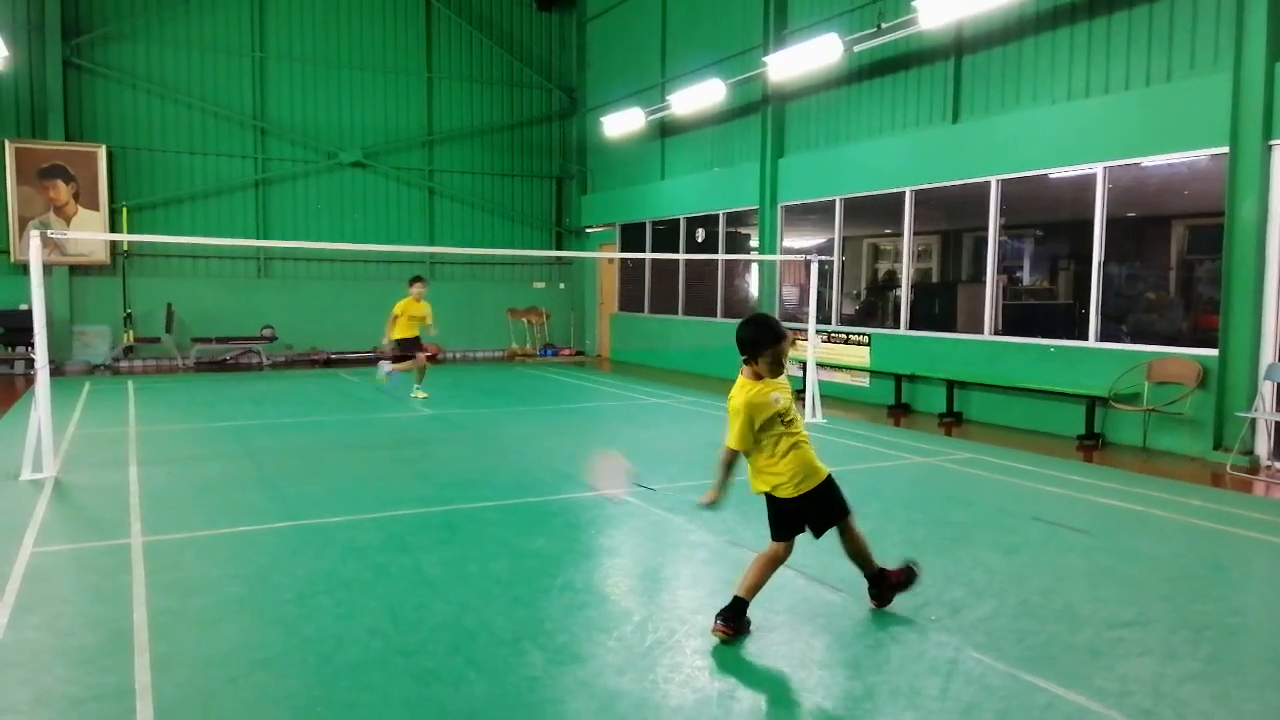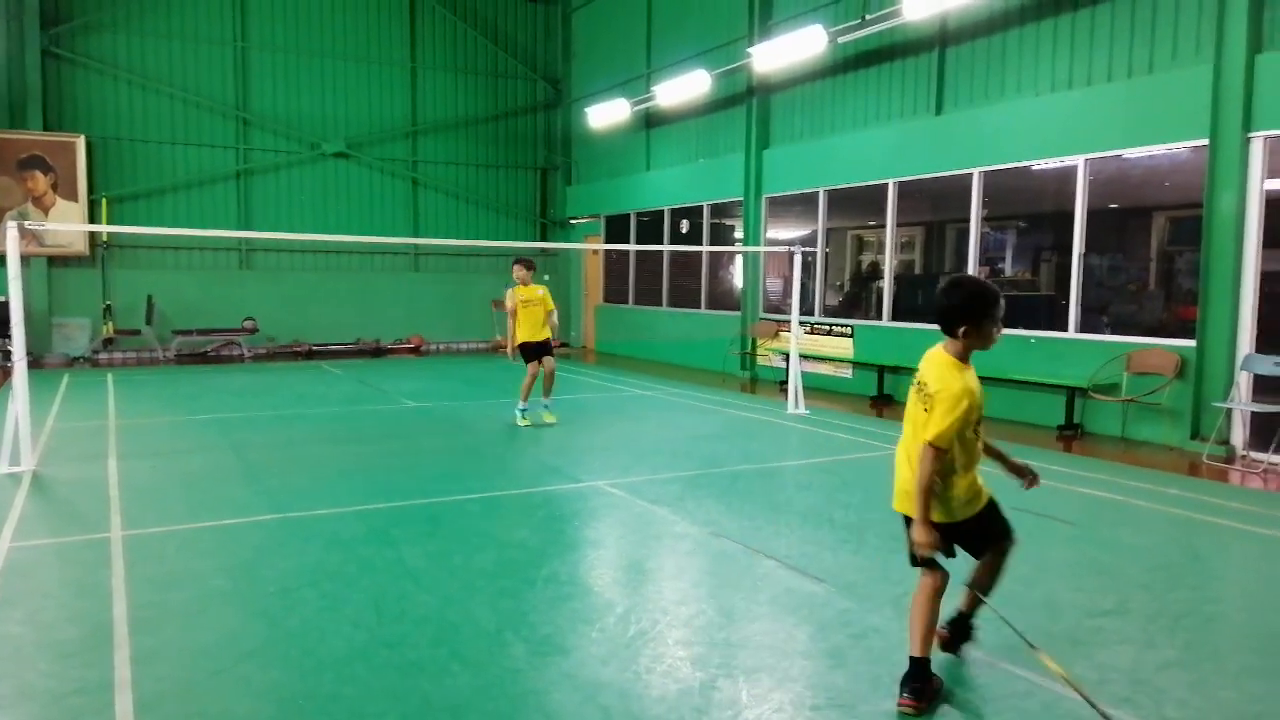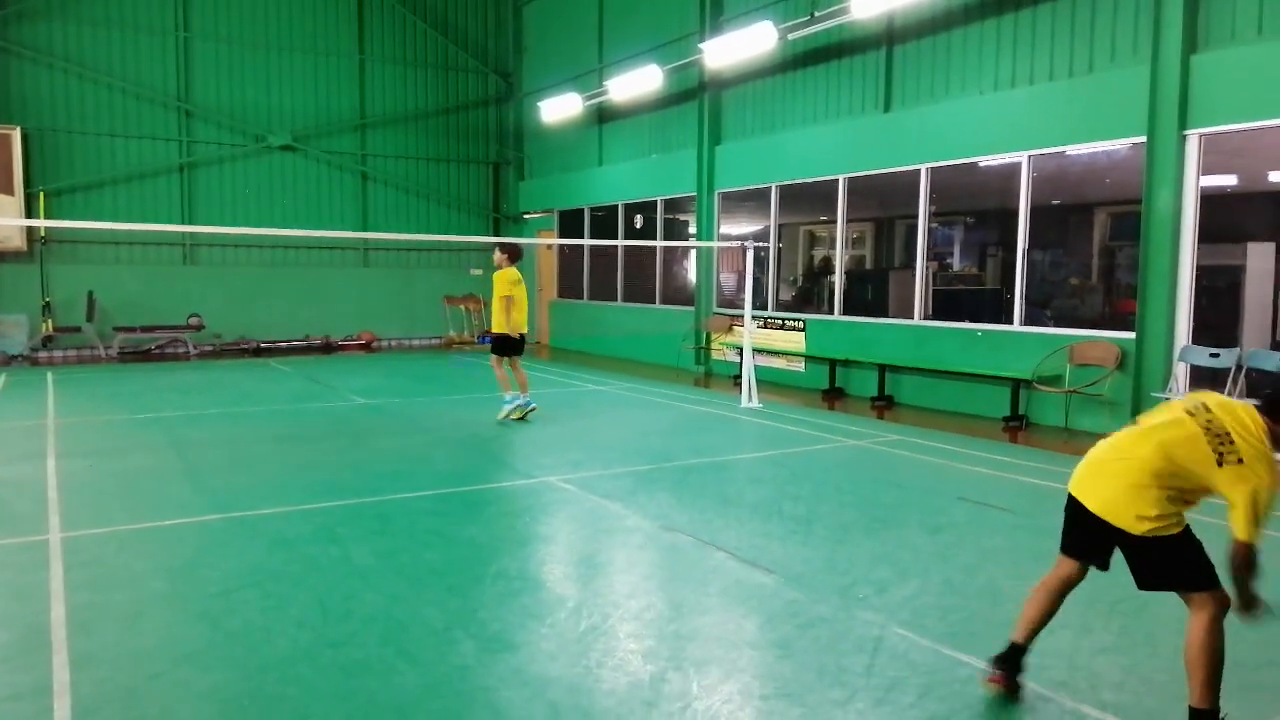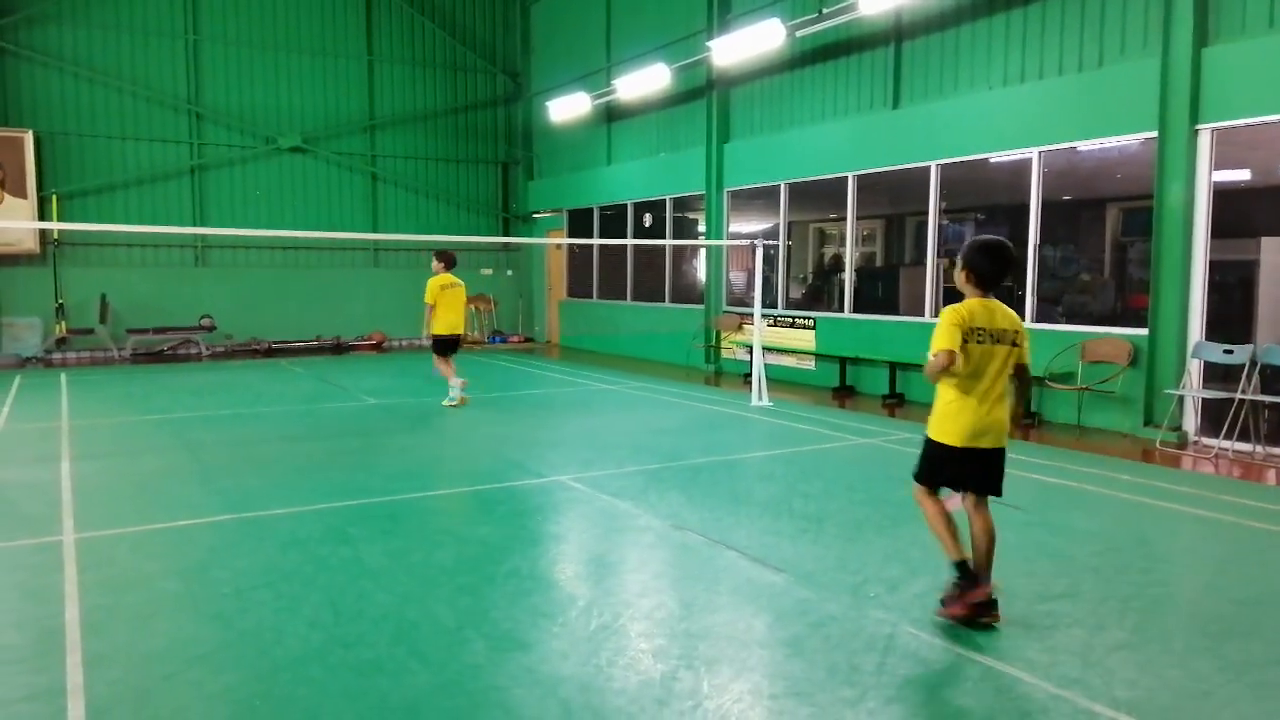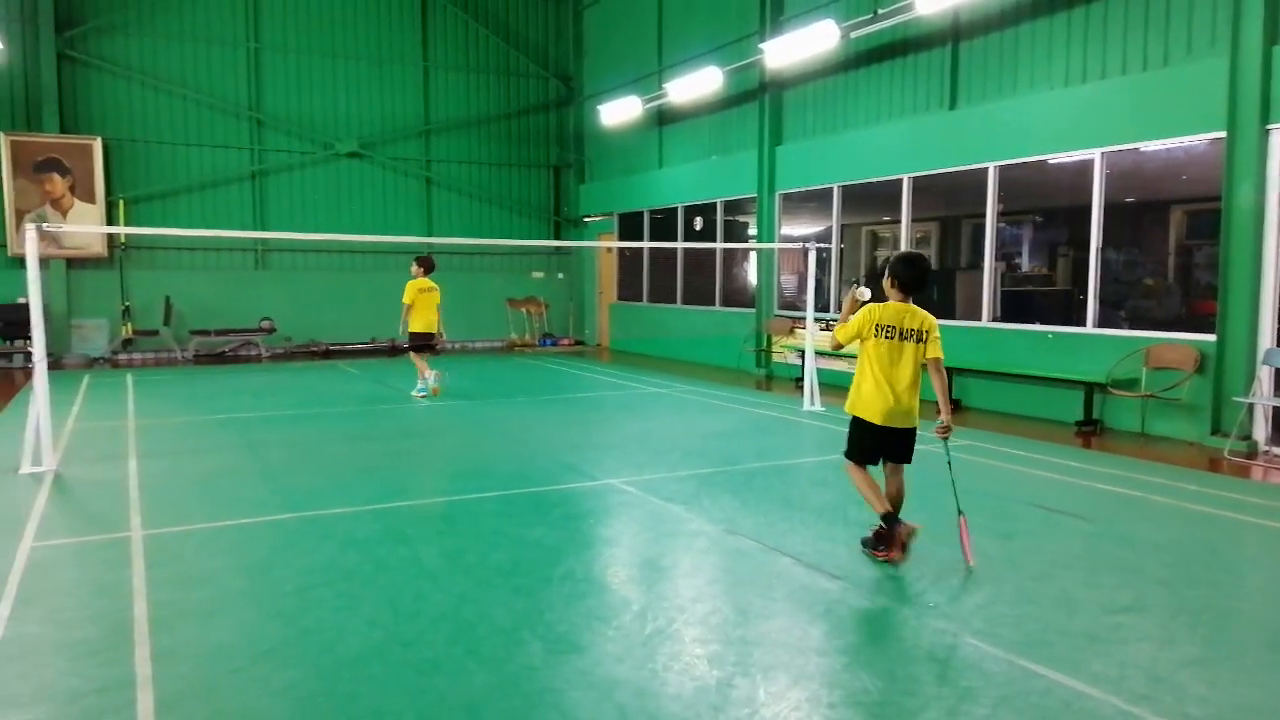
dt=1s
person 1, frame 1
left shoulder: (772, 376)
right shoulder: (744, 401)
right elbow: (733, 451)
right wrist: (718, 489)
left hip: (796, 476)
right hip: (794, 480)
left knee: (784, 545)
right knee: (841, 524)
left ankle: (747, 612)
right ankle: (871, 584)
person 1, frame 2
left shoulder: (936, 356)
right shoulder: (960, 387)
right elbow: (929, 453)
left wrist: (1007, 462)
right wrist: (923, 521)
left hip: (911, 491)
right hip: (946, 497)
left knee: (932, 577)
right knee: (998, 545)
left ankle: (916, 679)
right ankle: (958, 624)
person 1, frame 3
left shoulder: (1211, 403)
left elbow: (1145, 433)
right elbow: (1243, 550)
right wrist: (1247, 598)
left hip: (1091, 477)
right hip: (1144, 507)
left knee: (1066, 571)
right knee: (1209, 605)
left ankle: (1010, 661)
person 1, frame 4
left shoulder: (955, 315)
right shoulder: (1012, 321)
left elbow: (944, 362)
right elbow: (1023, 379)
left wrist: (930, 370)
right wrist: (1007, 415)
left hip: (952, 428)
right hip: (993, 432)
left knee: (925, 494)
right knee: (977, 504)
left ankle: (967, 575)
right ankle: (980, 594)
person 1, frame 5
left shoulder: (870, 313)
right shoulder: (927, 322)
left elbow: (835, 343)
right elbow: (936, 368)
left wrist: (846, 311)
right wrist: (945, 412)
left hip: (870, 409)
right hip: (905, 413)
left knee: (856, 467)
right knee: (894, 470)
left ankle: (894, 526)
right ankle: (885, 537)
